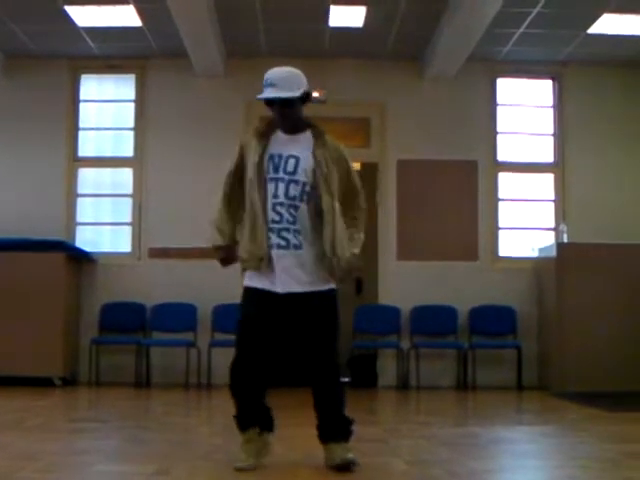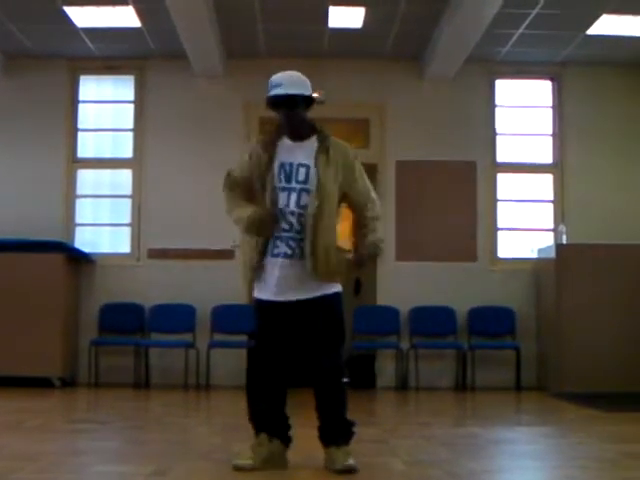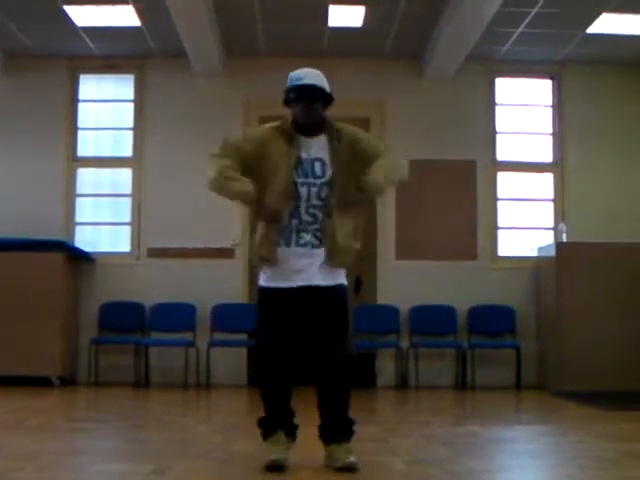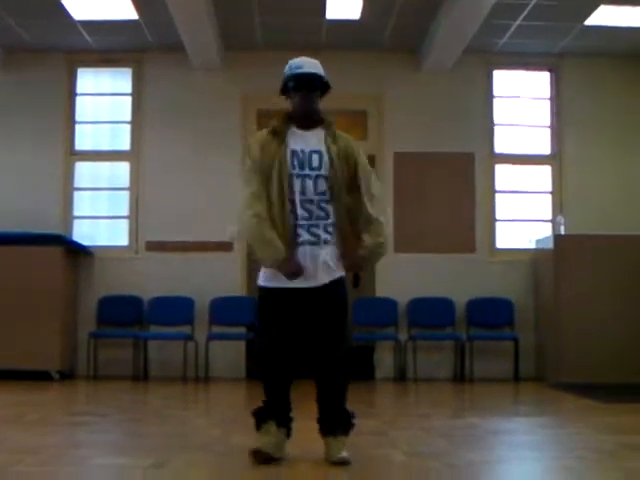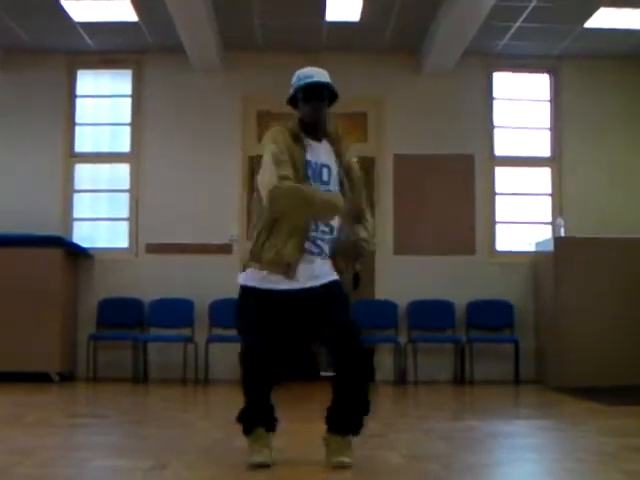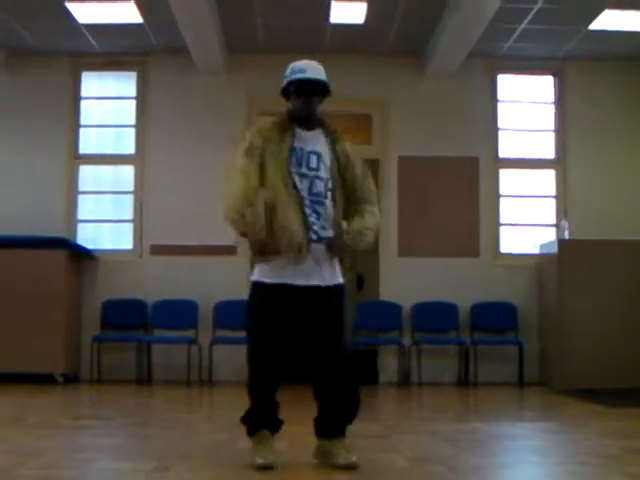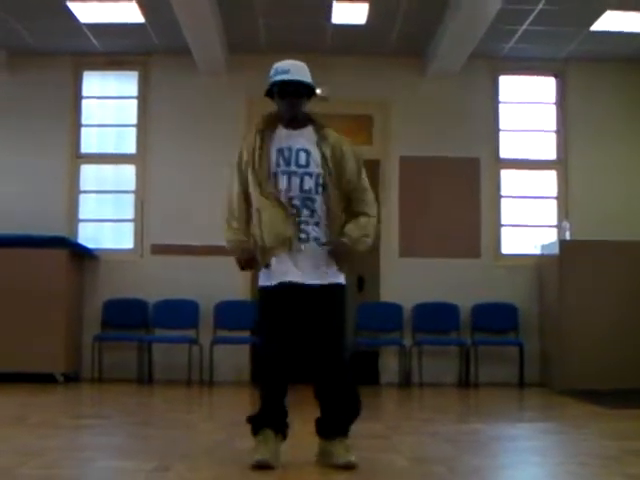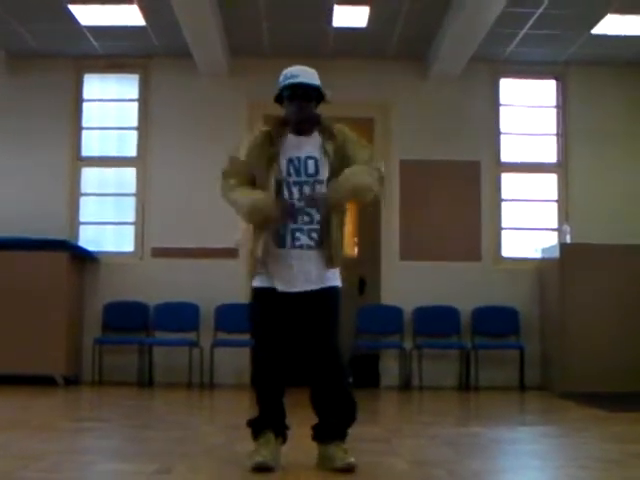
dt=0.2s
person 1, frame 1
left shoulder: (329, 151)
right shoulder: (253, 145)
left elbow: (353, 205)
right elbow: (233, 195)
left wrist: (348, 251)
right wrist: (227, 239)
left hip: (315, 277)
right hip: (263, 274)
left knee: (323, 364)
right knee: (247, 360)
left ankle: (336, 441)
right ankle: (255, 435)
person 1, frame 2
left shoulder: (337, 154)
right shoulder: (262, 152)
left elbow: (364, 203)
right elbow: (234, 188)
left wrist: (369, 241)
right wrist: (249, 217)
left hip: (320, 282)
right hip: (270, 283)
left knee: (327, 369)
right knee: (264, 369)
left ankle: (337, 445)
right ankle: (269, 442)
person 1, frame 3
left shoulder: (346, 141)
right shoulder: (268, 140)
left elbow: (391, 164)
right elbow: (220, 165)
left wrist: (367, 188)
right wrist: (254, 199)
left hip: (327, 273)
right hip: (278, 274)
left knee: (332, 363)
right knee: (275, 362)
left ankle: (337, 442)
right ankle: (278, 438)
person 1, frame 4
left shoulder: (342, 145)
right shoulder: (265, 144)
left elbow: (366, 198)
right elbow: (256, 207)
left wrist: (371, 247)
right wrist: (276, 255)
left hip: (329, 270)
right hip: (279, 273)
left knee: (331, 359)
right knee: (275, 358)
left ankle: (335, 435)
right ankle: (272, 431)
person 1, frame 5
left shoulder: (342, 156)
right shoulder: (279, 141)
left elbow: (357, 211)
right elbow: (276, 190)
left wrist: (359, 240)
right wrist: (331, 204)
left hip: (321, 276)
right hip: (268, 275)
left knee: (350, 353)
right knee: (258, 363)
left ankle: (340, 435)
right ankle: (259, 436)
person 1, frame 6
left shoulder: (339, 148)
right shoulder: (266, 136)
left elbow: (367, 202)
right elbow: (241, 182)
left wrist: (353, 236)
right wrist: (251, 228)
left hip: (324, 274)
right hip: (275, 270)
left knee: (332, 362)
right knee: (265, 360)
left ankle: (331, 438)
right ankle: (263, 436)
person 1, frame 7
left shoulder: (333, 144)
right shoulder: (256, 144)
left elbow: (362, 199)
right elbow: (241, 200)
left wrist: (353, 239)
right wrist: (241, 245)
left hip: (326, 270)
right hip: (277, 269)
left knee: (331, 360)
right knee: (273, 359)
left ankle: (333, 438)
right ankle: (269, 435)
person 1, frame 8
left shoulder: (339, 140)
right shoulder: (263, 141)
left elbow: (370, 174)
right elbow: (231, 182)
left wrist: (337, 191)
right wrist: (259, 206)
left hip: (321, 274)
right hip: (272, 273)
left knee: (327, 361)
right knee: (268, 362)
left ankle: (332, 441)
right ankle: (268, 438)
